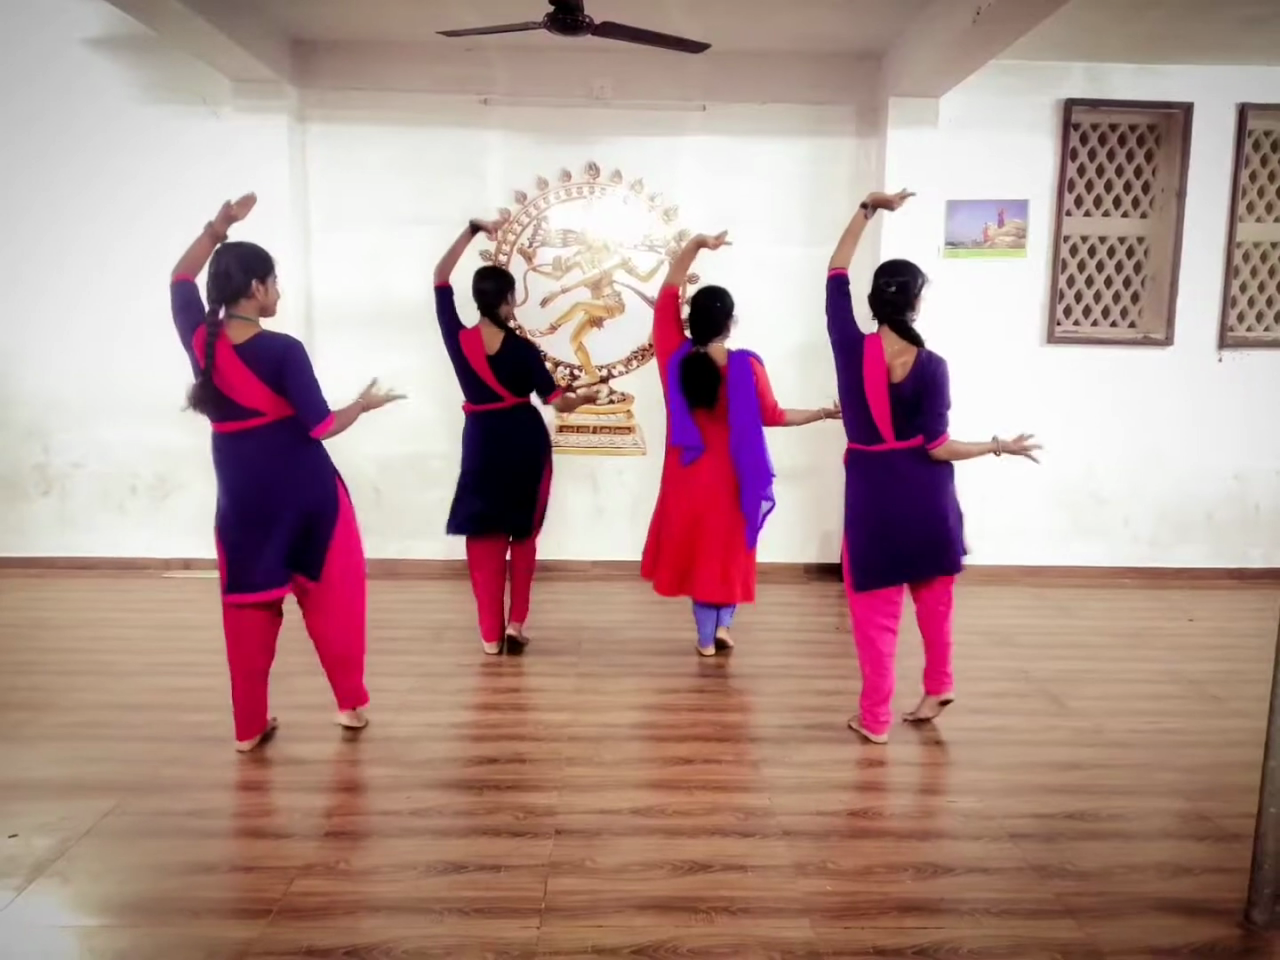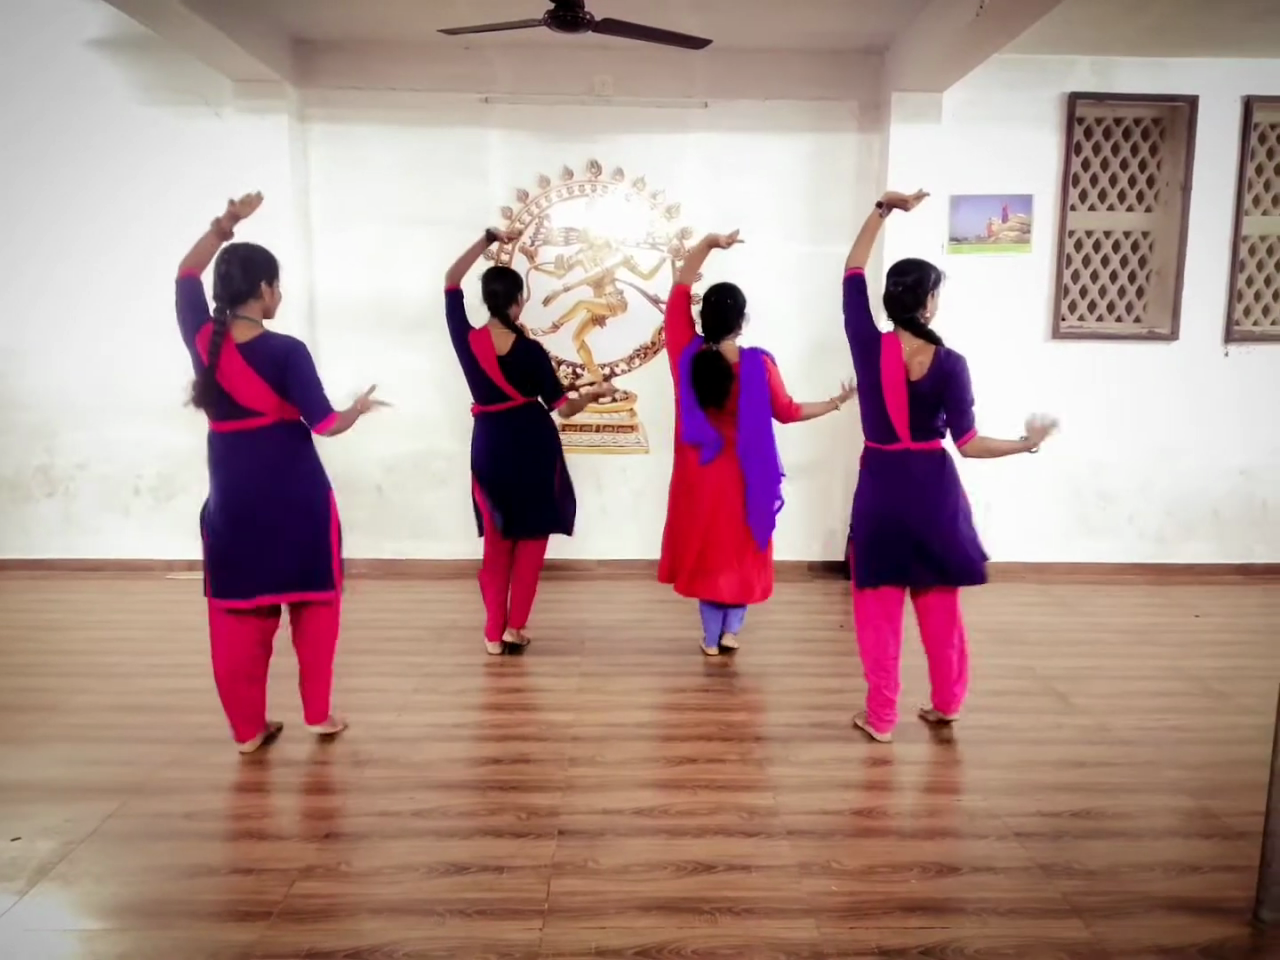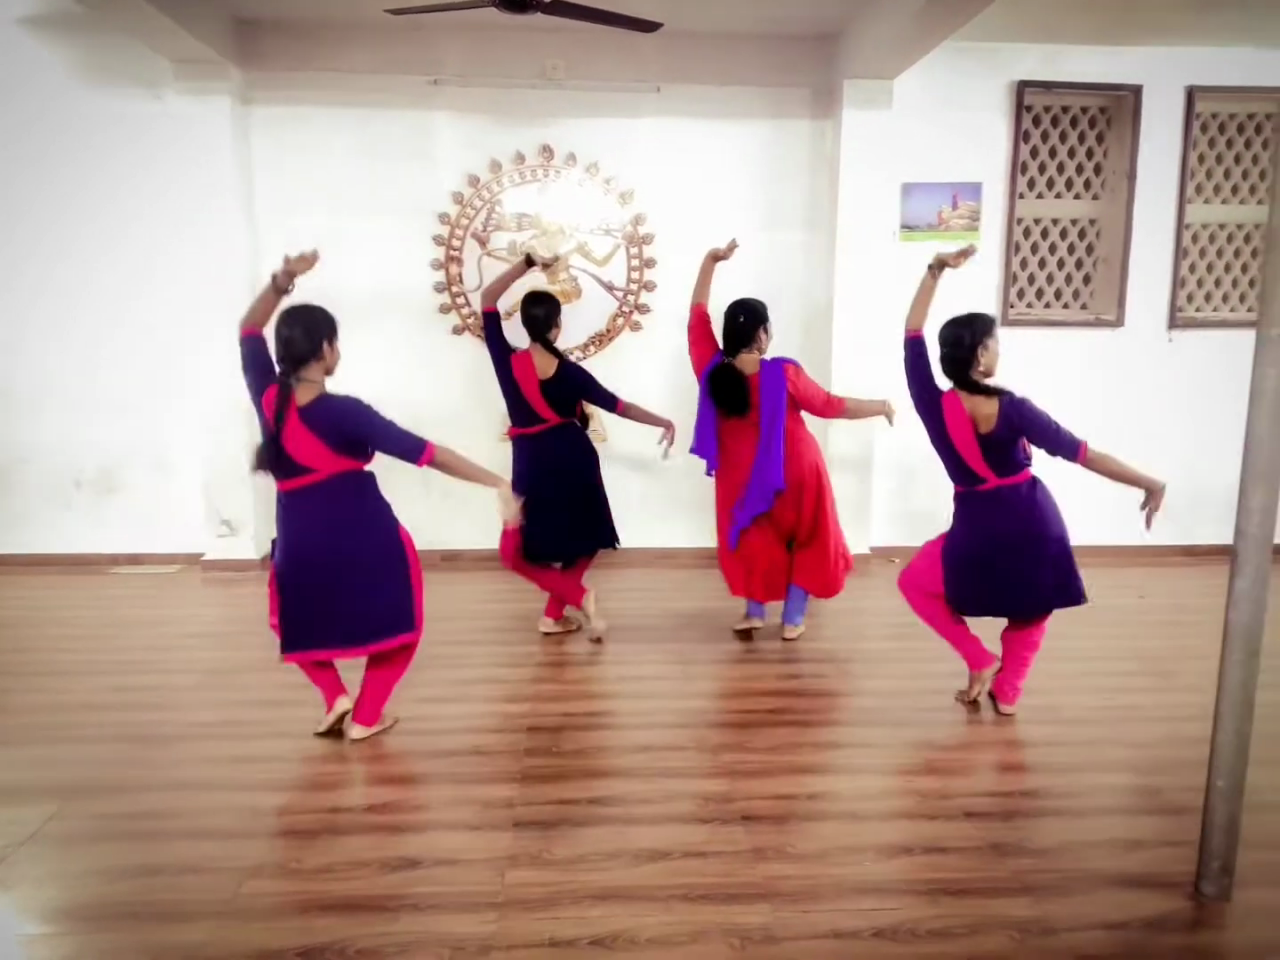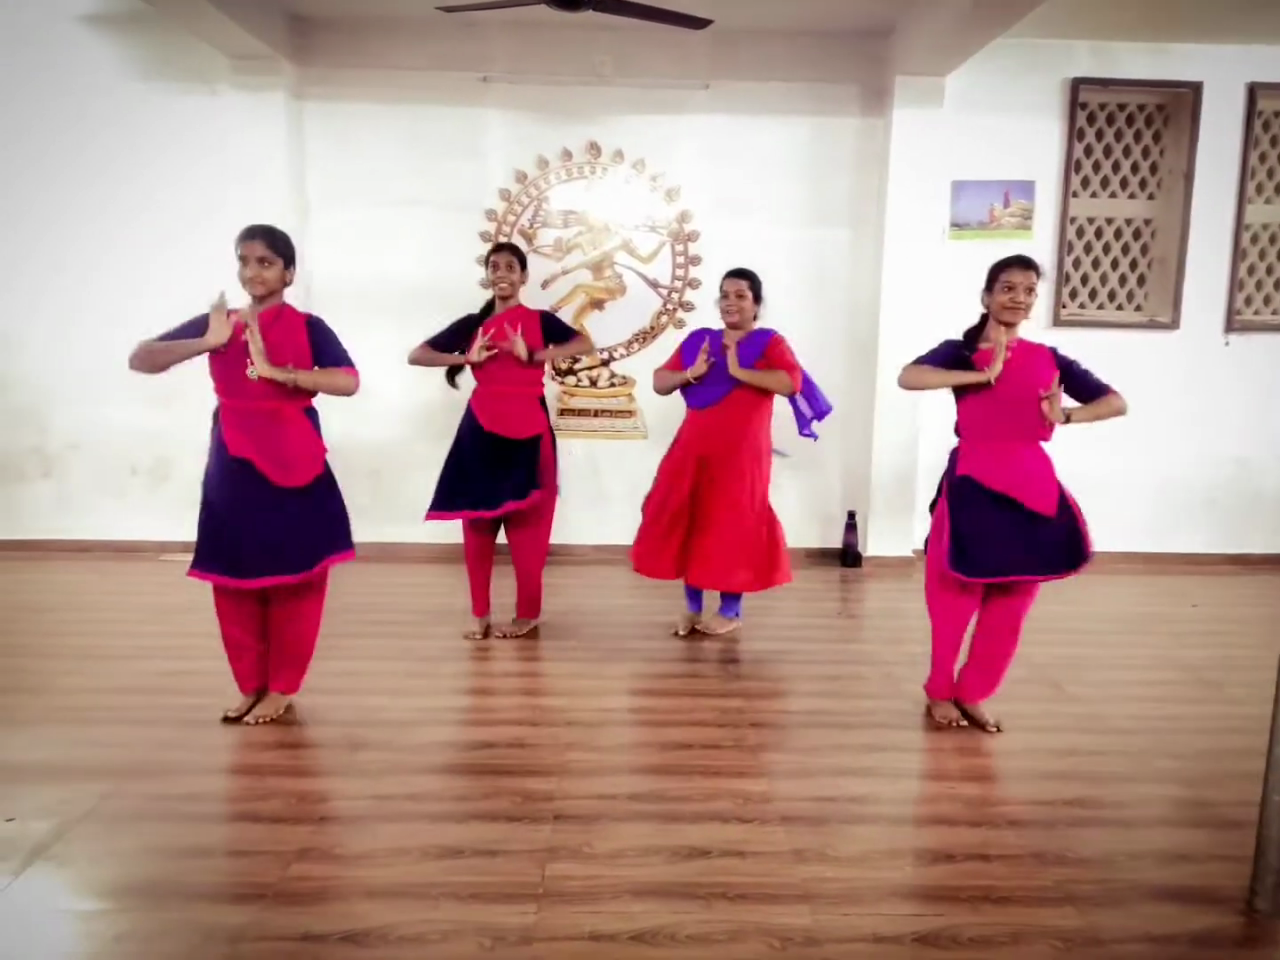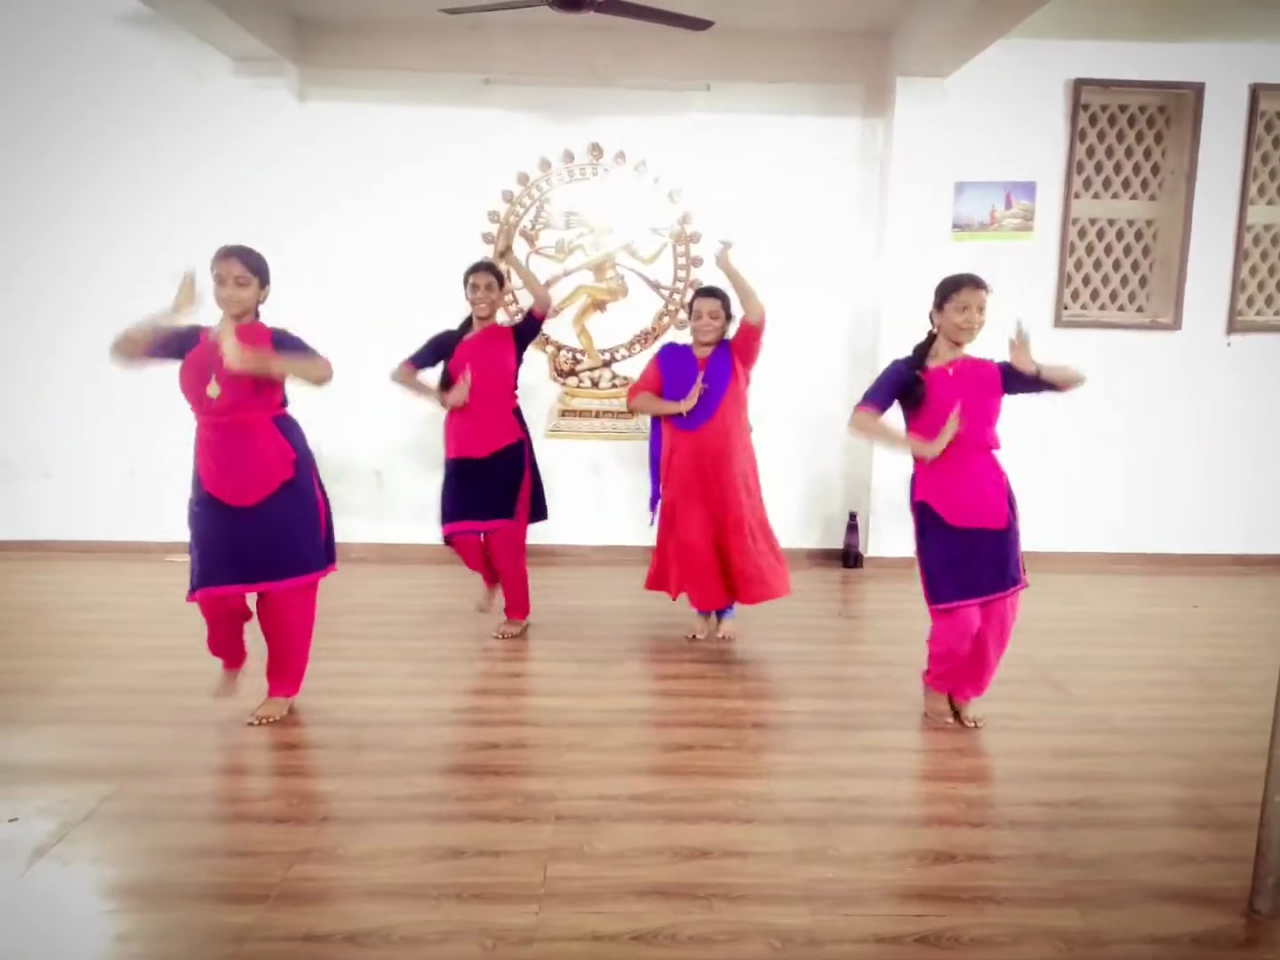
dt=1s
person 1, frame 1
left shoulder: (199, 339)
right shoulder: (282, 350)
left elbow: (181, 278)
right elbow: (322, 426)
left wrist: (220, 225)
right wrist: (364, 404)
left hip: (239, 486)
right hip: (301, 483)
left knee: (248, 608)
right knee: (332, 592)
left ankle: (249, 725)
right ankle: (351, 702)
person 1, frame 2
left shoulder: (201, 338)
right shoulder: (285, 351)
left elbow: (187, 273)
right elbow: (327, 424)
left wrist: (226, 223)
right wrist: (360, 406)
left hip: (231, 489)
right hip: (294, 485)
left knee: (237, 613)
right knee: (312, 601)
left ankle: (249, 727)
right ankle: (319, 713)
person 1, frame 3
left shoulder: (267, 399)
right shoulder: (343, 412)
left elbow: (249, 331)
right elbow: (425, 453)
left wrist: (282, 280)
right wrist: (498, 484)
left hip: (300, 537)
right hip: (364, 530)
left knee: (297, 622)
right knee: (396, 625)
left ankle: (335, 697)
right ankle: (366, 716)
person 1, frame 4
left shoulder: (308, 328)
right shoulder: (216, 322)
left elbow: (348, 382)
right elbow: (141, 359)
left wrist: (274, 371)
right wrist: (205, 342)
left hip: (295, 467)
right hip: (233, 469)
left knee: (295, 582)
right knee: (235, 581)
left ankle: (282, 687)
right ankle: (251, 687)
person 1, frame 5
left shoulder: (272, 342)
right shoulder: (192, 340)
left elbow: (322, 371)
right elbow: (123, 349)
left wrist: (254, 360)
right wrist: (171, 316)
left hip: (280, 480)
right hip: (216, 485)
left knee: (285, 592)
right knee: (218, 595)
left ankle: (283, 689)
right ankle: (232, 658)
person 2, frame 1
left shoulder: (851, 348)
right shoulder: (931, 366)
left elbow: (836, 273)
right elbow: (939, 446)
left wrist: (868, 209)
right wrist: (1002, 447)
left hip: (870, 485)
right hip: (924, 485)
left knee: (875, 608)
right knee: (934, 590)
left ankle: (875, 718)
right ankle: (939, 686)
person 2, frame 2
left shoulder: (869, 348)
right shoulder: (949, 363)
left elbow: (853, 273)
right elbow: (969, 443)
left wrist: (883, 209)
right wrist: (1027, 442)
left hip: (881, 484)
right hip: (935, 487)
left knee: (879, 605)
right knee: (938, 600)
left ankle: (880, 716)
right ankle: (948, 699)
person 2, frame 3
left shoulder: (932, 406)
right shoulder: (1011, 410)
left elbow: (913, 335)
right elbow: (1082, 455)
left wrist: (935, 271)
right wrist: (1149, 484)
left hip: (977, 528)
right hip: (1032, 523)
left knee: (915, 583)
right knee: (1029, 612)
left ankle: (980, 660)
right ankle: (1006, 692)
person 2, frame 4
left shoulder: (1049, 359)
right shoulder: (959, 350)
left elbow: (1116, 401)
right elbow: (908, 377)
left wrist: (1068, 414)
right wrist: (981, 376)
left hip: (1031, 484)
right hip: (971, 481)
left knee: (1011, 601)
right knee: (955, 596)
left ankle: (974, 693)
right ankle: (940, 692)
person 2, frame 5
left shoulder: (994, 374)
right shoulder: (908, 373)
left elbow: (1073, 379)
right elbow: (862, 419)
left wrist: (1031, 367)
right wrist: (923, 448)
left hip: (992, 498)
right hip: (937, 502)
left knee: (996, 612)
right knee: (961, 614)
left ankle: (965, 693)
right ankle: (936, 686)
person 3, frame 1
left shoulder: (456, 339)
right shoulder: (520, 349)
left elbow: (440, 278)
right elbow: (557, 402)
left wrist: (472, 230)
right wrist: (583, 397)
left hip: (481, 441)
right hip: (524, 440)
left knee: (485, 544)
right knee: (522, 536)
left ankle: (491, 635)
right ankle: (516, 625)
person 3, frame 2
left shoulder: (466, 340)
right shoulder: (529, 350)
left elbow: (451, 280)
right elbow: (566, 407)
left wrist: (488, 239)
right wrist: (595, 392)
left hip: (490, 445)
right hip: (535, 441)
left knee: (496, 544)
right knee: (531, 540)
left ankle: (494, 633)
right ankle: (514, 628)
person 3, frame 3
left shoulder: (506, 362)
right shoulder: (570, 373)
left elbow: (487, 299)
right elbow: (617, 406)
left wrist: (526, 263)
right wrist: (662, 421)
left hip: (532, 463)
right hip: (574, 457)
left knee: (519, 553)
right knee: (582, 540)
left ankle: (579, 599)
right ankle: (553, 616)
person 3, frame 4
left shoulder: (540, 321)
right shoulder: (472, 324)
left elbow: (585, 346)
right elbow: (416, 355)
left wrist: (536, 357)
right wrist: (465, 358)
left hip: (529, 430)
right hip: (482, 429)
left knee: (527, 525)
right knee: (477, 524)
left ankle: (527, 613)
right ankle: (480, 614)
person 3, frame 5
left shoulder: (514, 338)
right shoulder: (448, 341)
left elbow: (543, 303)
right elbow: (401, 374)
left wrist: (510, 260)
right wrist: (442, 397)
left hip: (506, 446)
right hip: (462, 449)
left knee: (505, 534)
right knee: (460, 531)
left ankle: (517, 613)
right ankle: (489, 579)
person 4, frame 1
left shoulder: (675, 357)
right shoulder: (747, 366)
left elbow: (667, 294)
right elbow: (771, 415)
left wrist: (695, 245)
right wrist: (822, 413)
left hip: (690, 471)
right hip: (734, 474)
left knee: (697, 546)
right knee: (729, 546)
left ankle: (706, 637)
right ankle: (723, 626)
person 4, frame 2
left shoulder: (685, 354)
right shoulder: (758, 363)
left elbow: (679, 293)
right elbow: (786, 411)
left wrist: (707, 244)
right wrist: (834, 402)
left hip: (701, 471)
right hip: (746, 474)
left knee: (707, 548)
right knee: (742, 547)
left ankle: (711, 638)
right ankle: (731, 631)
person 4, frame 3
left shoulder: (709, 370)
right shoulder: (783, 376)
left elbow: (698, 317)
right elbow: (831, 406)
left wrist: (710, 263)
right wrist: (880, 409)
left hip: (738, 475)
right hip: (793, 472)
left knee: (751, 539)
right knee: (805, 540)
left ankle: (754, 611)
right ankle: (791, 620)
person 4, frame 4
left shoulder: (770, 343)
right shoulder: (699, 340)
left elbow: (794, 382)
right elbow: (660, 382)
left wrist: (744, 374)
right wrist: (690, 372)
left hip: (742, 454)
right hip: (692, 450)
left knee: (732, 527)
right knee: (686, 523)
left ankle: (730, 612)
right ankle: (692, 608)
person 4, frame 5
left shoulder: (738, 357)
right shoulder: (669, 358)
left elbow: (757, 316)
right elbow: (636, 398)
left wrist: (728, 268)
right wrist: (678, 406)
left hip: (729, 468)
right hip: (684, 470)
left knee: (733, 540)
right knee: (691, 543)
left ankle: (726, 613)
right ankle: (702, 611)
